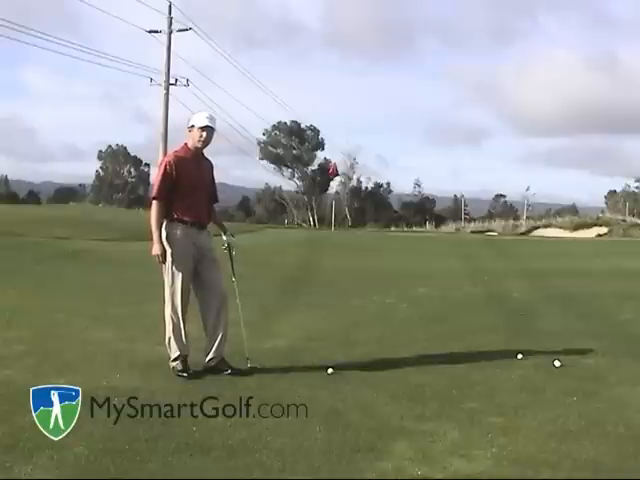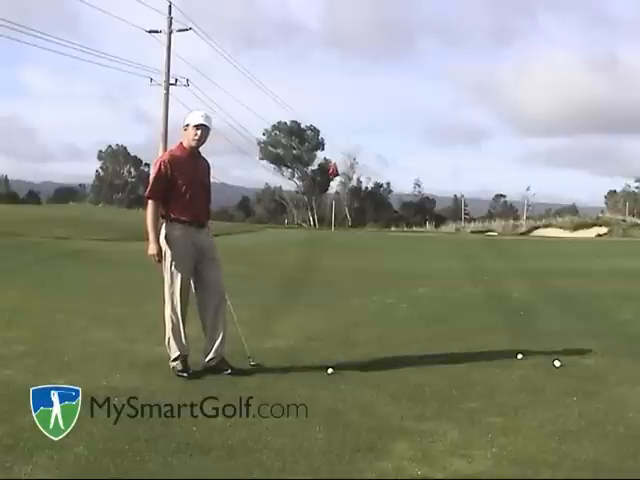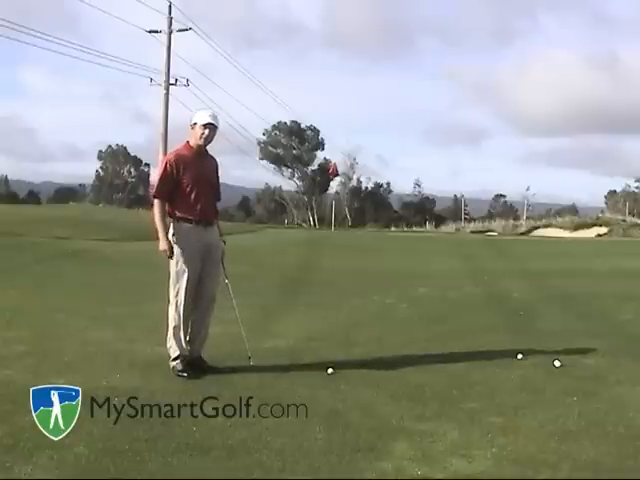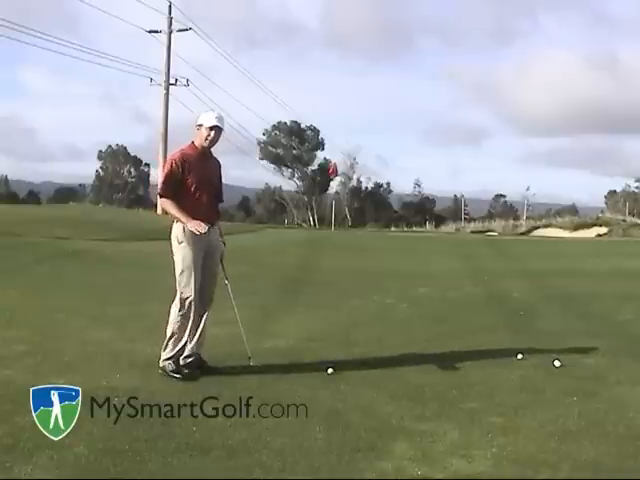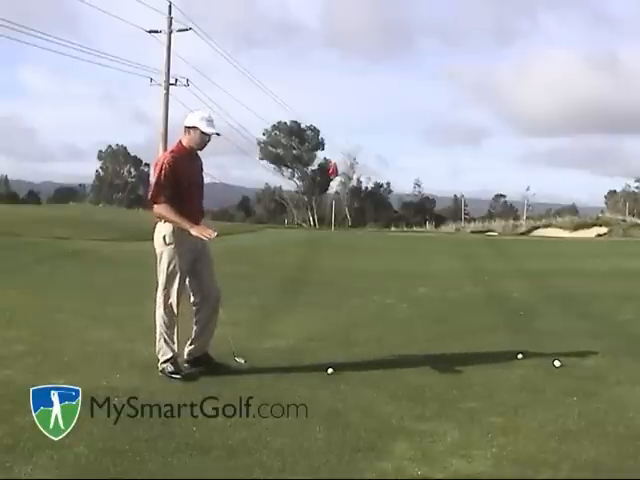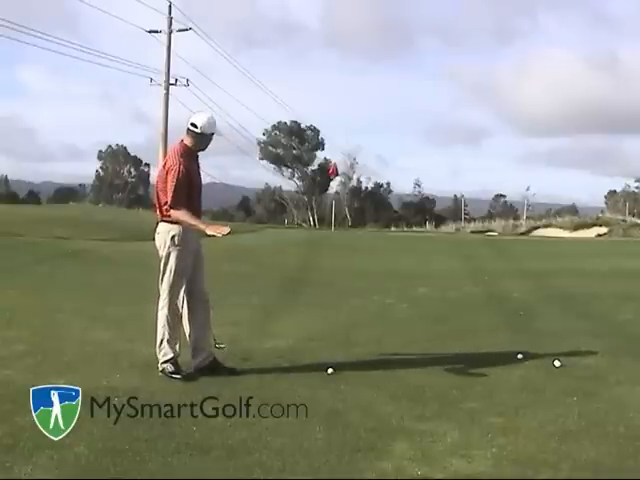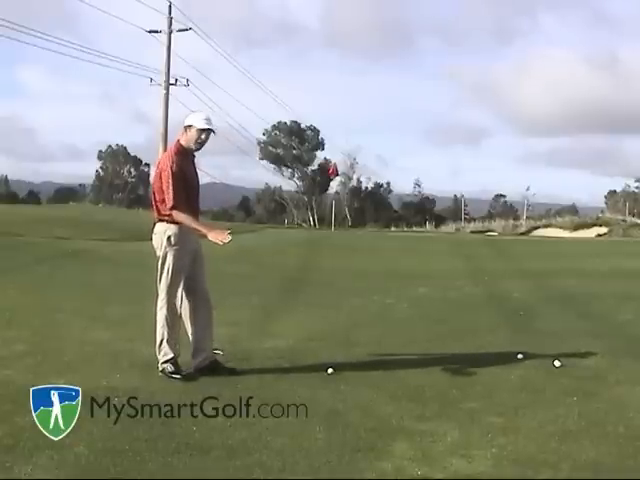
dt=0.7s
person 1, frame 1
left shoulder: (207, 165)
right shoulder: (173, 161)
right elbow: (157, 201)
left wrist: (223, 229)
right wrist: (157, 240)
left hip: (203, 235)
right hip: (178, 234)
left knee: (216, 296)
right knee: (177, 300)
left ankle: (214, 357)
right ankle: (178, 357)
person 1, frame 2
left shoulder: (204, 164)
right shoulder: (168, 161)
right elbow: (153, 202)
right wrist: (153, 240)
left hip: (203, 234)
right hip: (178, 234)
left knee: (215, 295)
right knee: (177, 300)
left ankle: (215, 357)
right ankle: (178, 357)
person 1, frame 3
left shoulder: (212, 163)
right shoulder: (174, 159)
right elbow: (159, 200)
left wrist: (220, 235)
right wrist: (163, 236)
left hip: (210, 233)
right hip: (184, 232)
left knee: (206, 298)
right knee: (182, 298)
left ankle: (194, 353)
right ankle: (178, 356)
person 1, frame 4
left shoulder: (215, 164)
right shoulder: (179, 159)
right elbow: (165, 199)
left wrist: (220, 235)
right wrist: (189, 221)
left hip: (211, 233)
right hip: (187, 232)
left knee: (205, 298)
right knee: (188, 295)
left ankle: (191, 354)
right ankle: (169, 357)
person 1, frame 5
left shoulder: (196, 160)
right shoulder: (169, 161)
right elbow: (159, 205)
right wrist: (191, 227)
left hip: (195, 234)
right hip: (172, 235)
left knee: (210, 295)
right knee: (169, 299)
left ankle: (196, 352)
right ankle: (166, 359)
person 1, frame 6
left shoulder: (188, 156)
right shoulder: (179, 163)
right elbow: (175, 210)
right wrist: (206, 226)
left hip: (188, 234)
right hip: (176, 234)
left knee: (198, 298)
right knee: (172, 298)
left ankle: (203, 359)
right ankle: (167, 359)
person 1, frame 7
left shoulder: (188, 159)
right shoulder: (171, 161)
right elbow: (177, 210)
right wrist: (208, 231)
left hip: (189, 235)
right hip: (172, 234)
left knee: (200, 298)
right knee: (170, 299)
left ankle: (204, 358)
right ankle: (167, 360)
